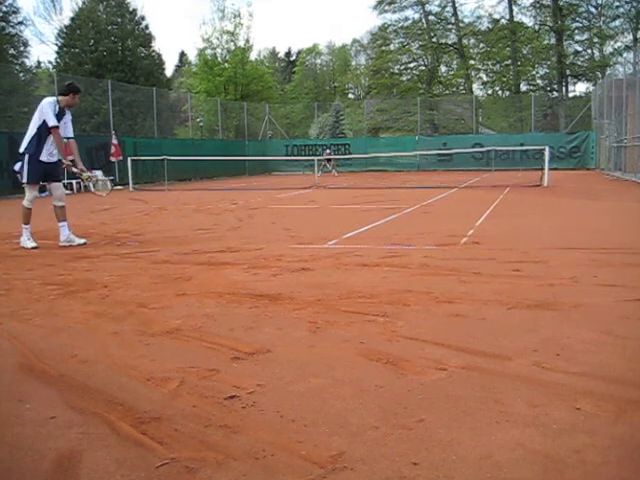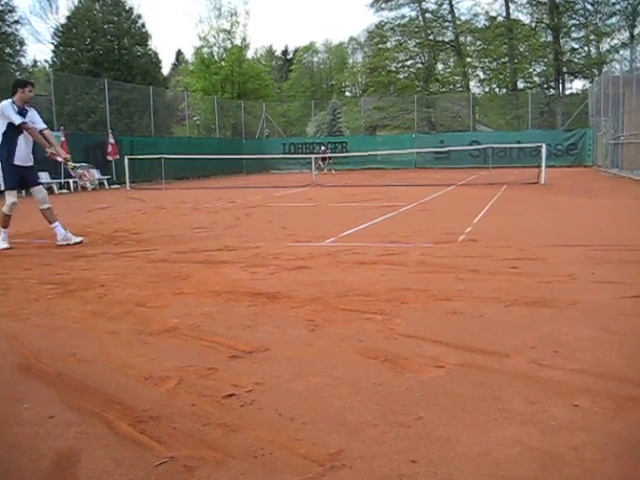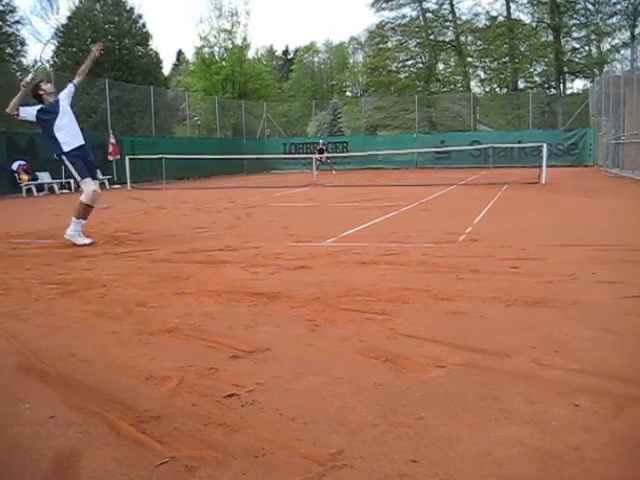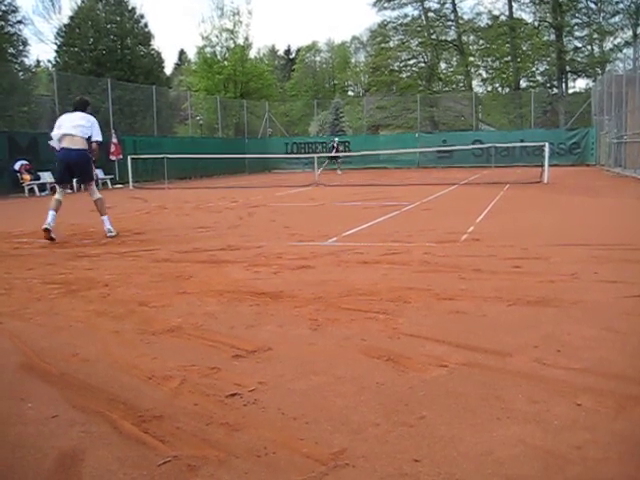
dt=1s
person 1, frame 1
left shoulder: (67, 114)
right shoulder: (48, 103)
left elbow: (70, 139)
right elbow: (55, 132)
left wrist: (79, 163)
right wrist: (65, 158)
left hip: (51, 158)
right hip: (33, 154)
left knee: (59, 194)
right knee: (31, 195)
left ankle: (65, 235)
right ankle: (26, 235)
person 1, frame 2
left shoulder: (30, 112)
left elbow: (45, 131)
right elbow: (28, 129)
left wrist: (60, 151)
right wrist: (48, 148)
left hip: (27, 162)
left knee: (42, 197)
left ankle: (61, 234)
person 1, frame 3
left shoulder: (62, 99)
right shoulder: (39, 111)
left elbow: (79, 77)
right elbow: (10, 111)
left wrist: (92, 56)
right wrist: (21, 90)
left hip: (82, 150)
right hip: (67, 154)
left knee: (93, 191)
right knee: (90, 189)
left ankle: (77, 226)
right ankle: (74, 229)
person 1, frame 4
left shoulder: (63, 118)
right shoulder: (91, 120)
left elbow: (54, 140)
right elbow: (95, 146)
right wrist: (91, 160)
left hip: (63, 155)
right hip: (82, 154)
left knee: (59, 191)
right knee: (93, 190)
left ankle: (49, 222)
right ankle: (108, 227)
